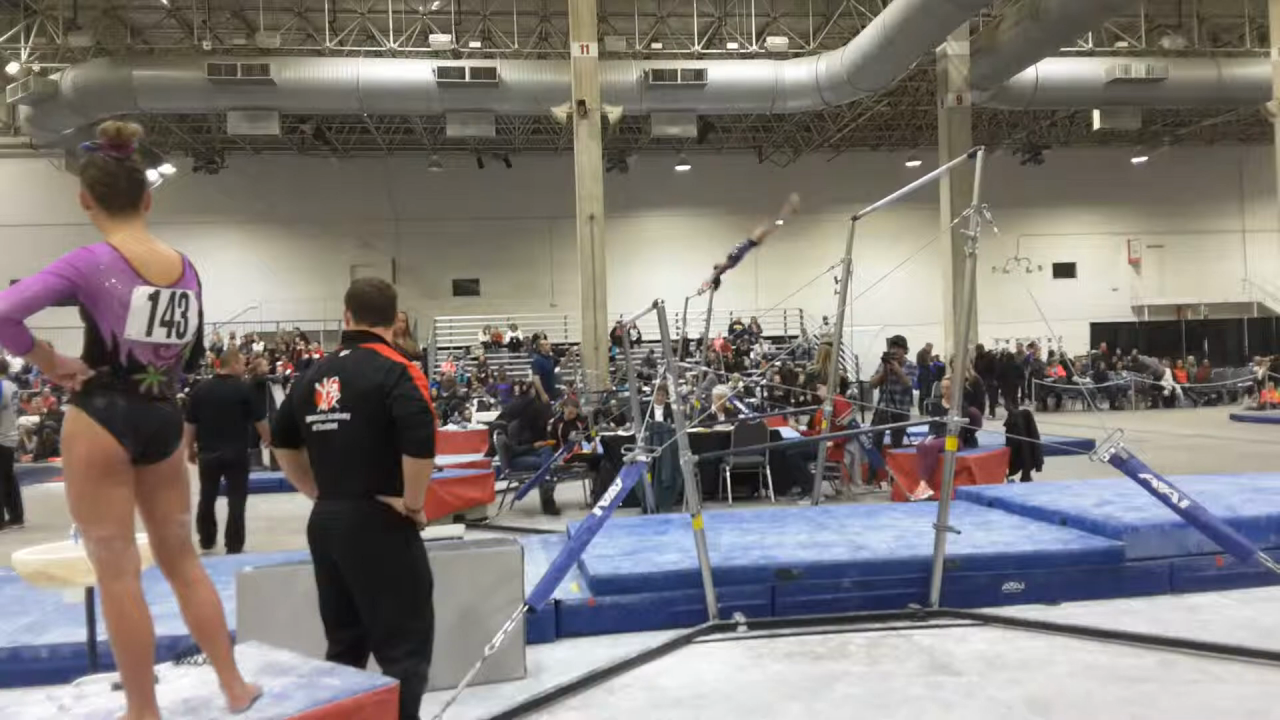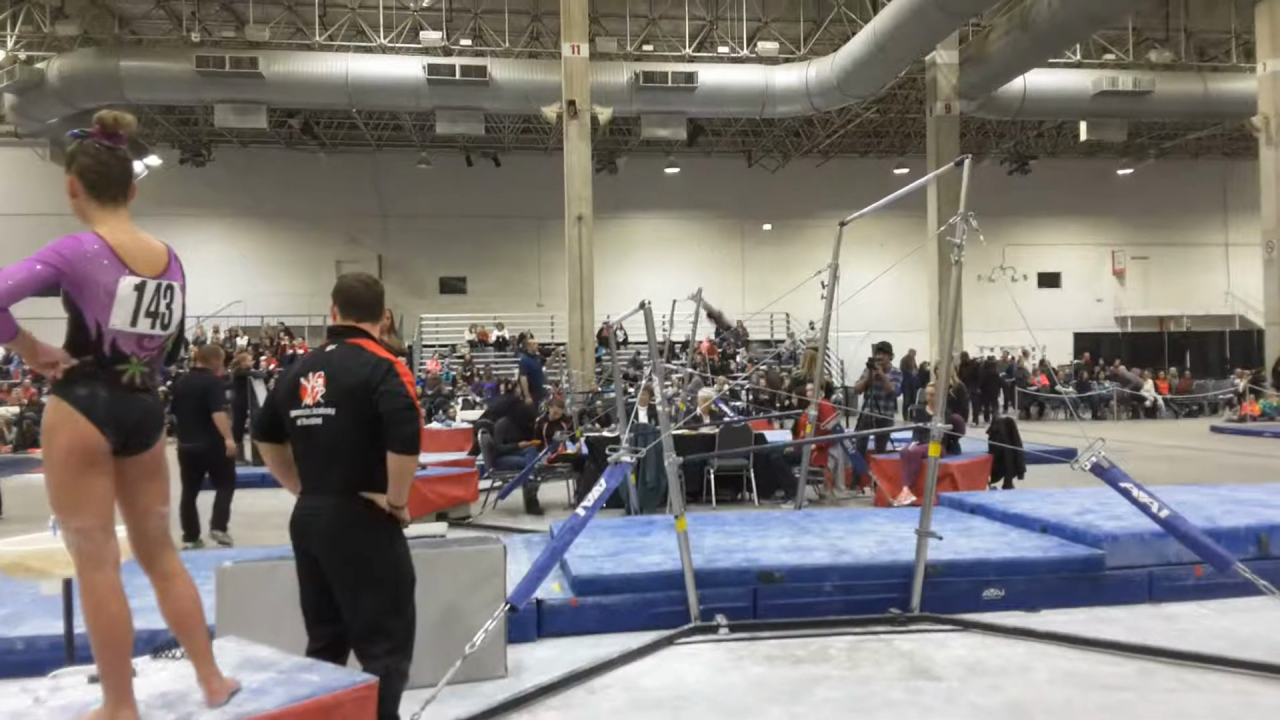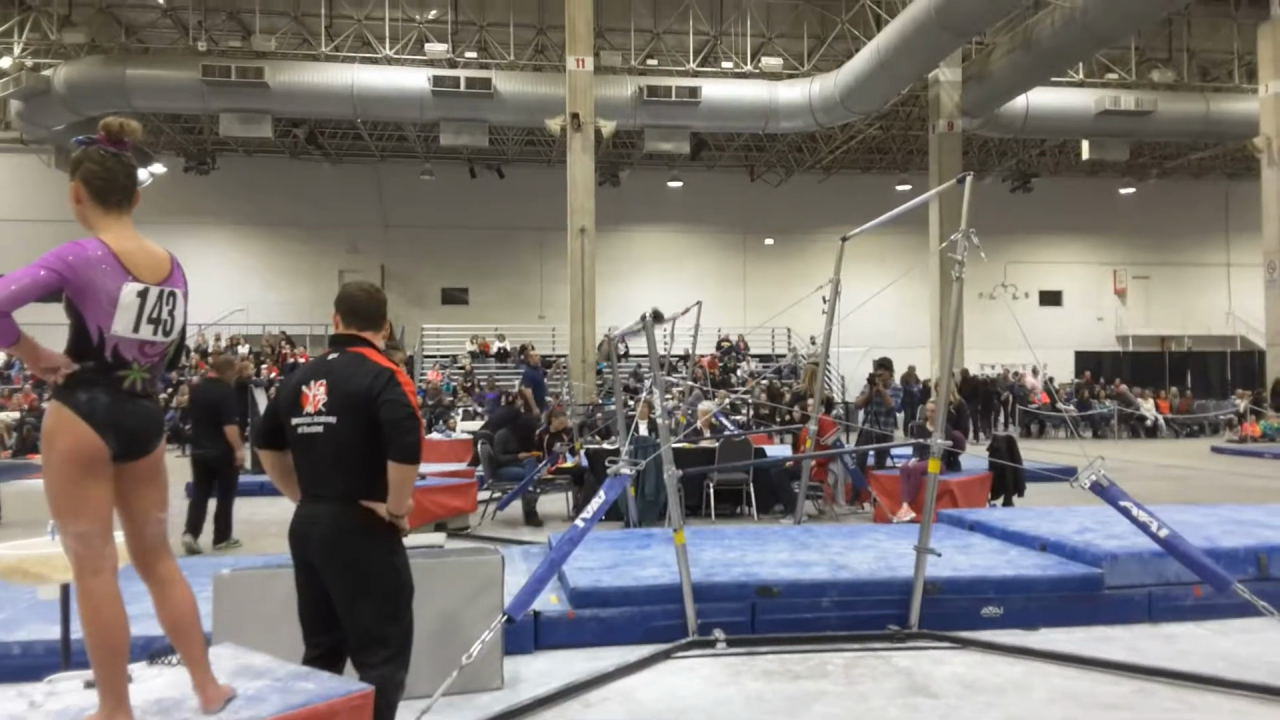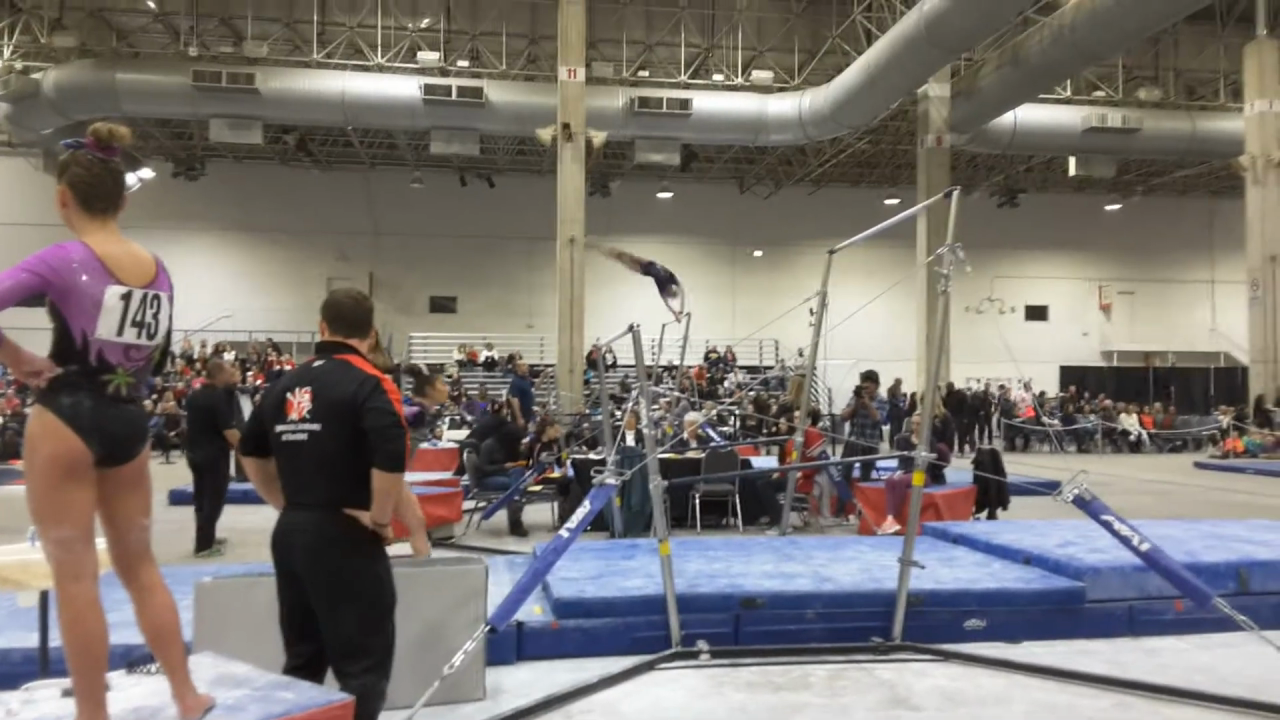
dt=0.4s
person 1, frame 1
left shoulder: (90, 263)
right shoulder: (185, 267)
right elbow: (192, 353)
left wrist: (49, 362)
left hip: (103, 420)
right hip: (163, 419)
left knee: (118, 574)
right knee: (182, 560)
person 1, frame 2
left shoulder: (76, 251)
right shoulder: (169, 258)
right elbow: (171, 346)
left hip: (83, 410)
right hip: (145, 411)
left knee: (95, 565)
right knee: (160, 552)
person 1, frame 3
left shoulder: (80, 257)
right shoulder: (173, 266)
right elbow: (171, 353)
left hip: (84, 416)
right hip: (145, 416)
left knee: (94, 570)
right knee: (158, 559)
person 1, frame 4
left shoulder: (63, 261)
right shoulder: (157, 270)
right elbow: (156, 358)
left hip: (67, 420)
right hip: (129, 421)
left knee: (75, 576)
right knee: (139, 565)
person 2, frame 1
left shoulder: (314, 375)
right shoulder: (395, 370)
left elbow: (282, 441)
right elbow: (420, 443)
right wrist: (412, 504)
left hip: (326, 522)
right hip: (378, 523)
left knee: (344, 644)
right knee: (404, 648)
person 2, frame 2
left shoulder: (300, 369)
right shoulder: (382, 367)
left elbow: (266, 435)
right elbow: (406, 440)
right wrist: (396, 501)
left hip: (308, 517)
right hip: (362, 520)
left knee: (325, 640)
right knee: (384, 645)
person 2, frame 3
left shoulder: (301, 377)
right shoulder: (383, 376)
left elbow: (267, 443)
right elbow: (407, 449)
right wrist: (395, 509)
left hip: (308, 525)
right hip: (361, 529)
left knee: (322, 648)
right knee: (381, 653)
person 2, frame 4
left shoulder: (286, 384)
right shoulder: (369, 384)
left elbow: (251, 451)
right elbow: (391, 458)
right wrist: (379, 519)
left hip: (290, 533)
right hip: (345, 537)
left knee: (303, 658)
right knee: (363, 665)
person 3, frame 1
left shoulder: (200, 389)
right shoulder: (243, 388)
left elbow: (190, 423)
right elbow: (259, 419)
left wrist: (190, 449)
right wrist: (267, 438)
left hip: (207, 453)
right hip: (235, 452)
left knee: (207, 498)
right knee: (236, 501)
left ankle: (206, 542)
right ankle: (234, 548)
person 3, frame 2
left shoulder: (180, 383)
right shoulder: (214, 381)
left elbow: (175, 414)
right elbow: (218, 413)
right wrist: (229, 438)
left hip: (186, 444)
right hip: (212, 443)
left knee: (189, 491)
right knee: (226, 484)
left ankle: (190, 537)
right ankle: (219, 528)
person 3, frame 3
left shoulder: (196, 389)
right shoulder: (227, 391)
left elbow: (191, 418)
right elbow: (230, 424)
right wrist: (239, 448)
left hip: (199, 449)
right hip: (222, 451)
left knee: (199, 494)
right knee: (225, 495)
left ankle: (190, 534)
right ankle: (222, 538)
person 3, frame 4
left shoulder: (195, 395)
right shoulder: (219, 397)
right elbow: (229, 429)
left hip: (194, 453)
right hip: (214, 455)
left knee: (201, 497)
right knee: (213, 500)
left ankle: (206, 539)
right ankle: (204, 546)
